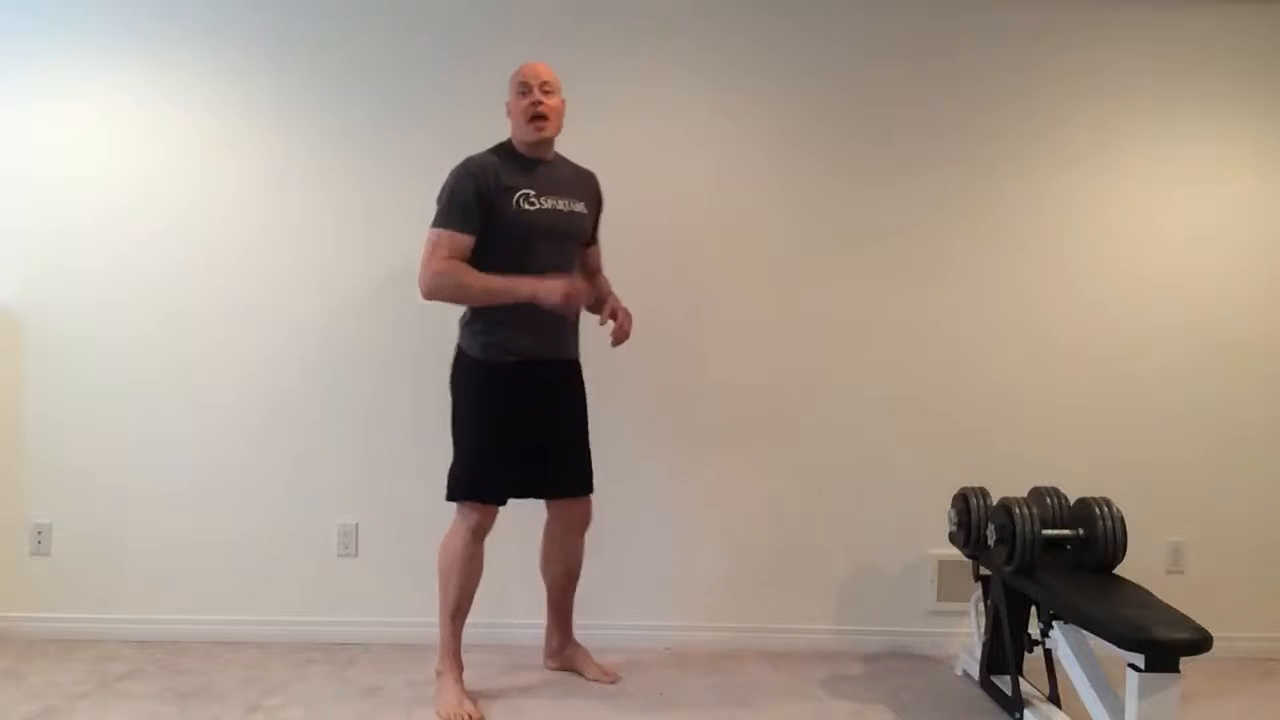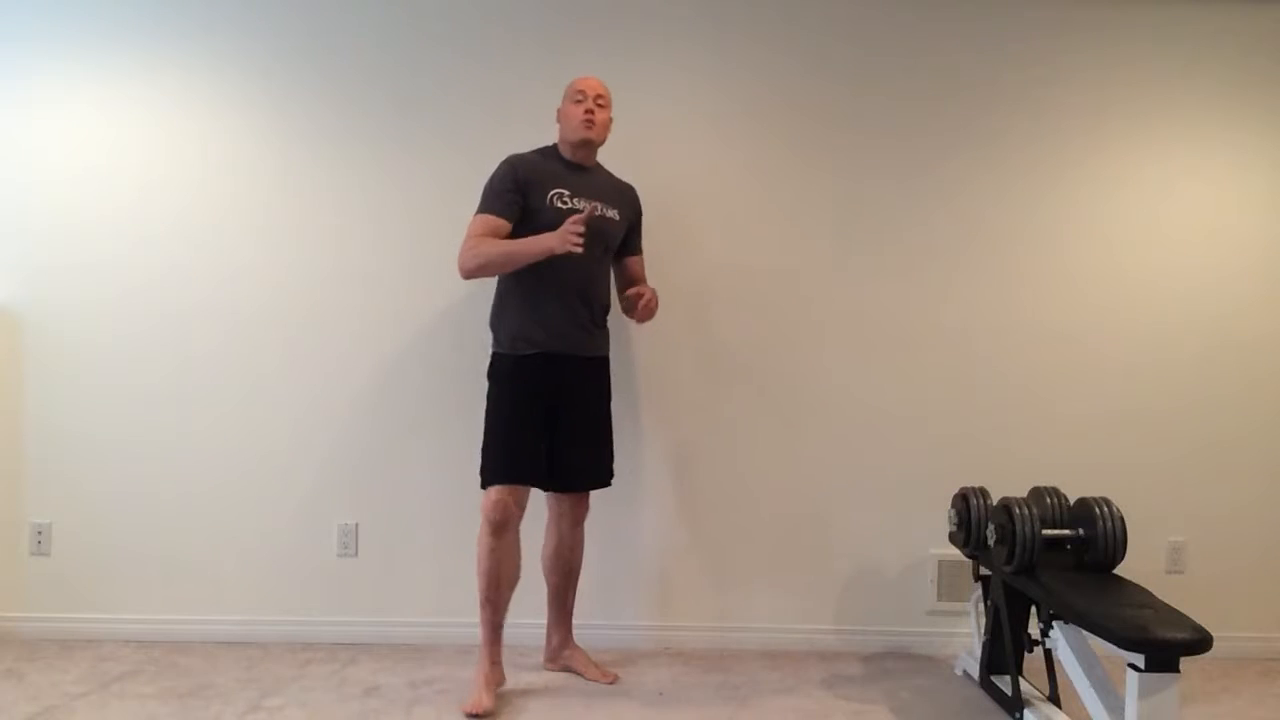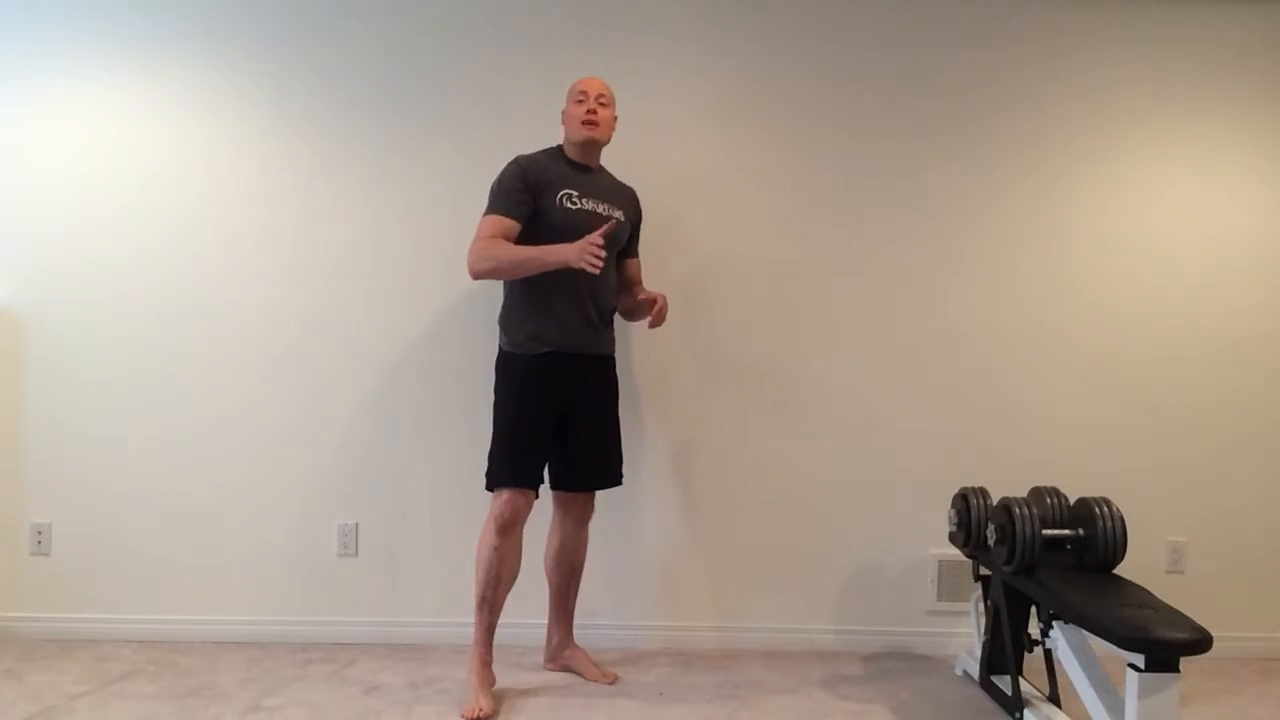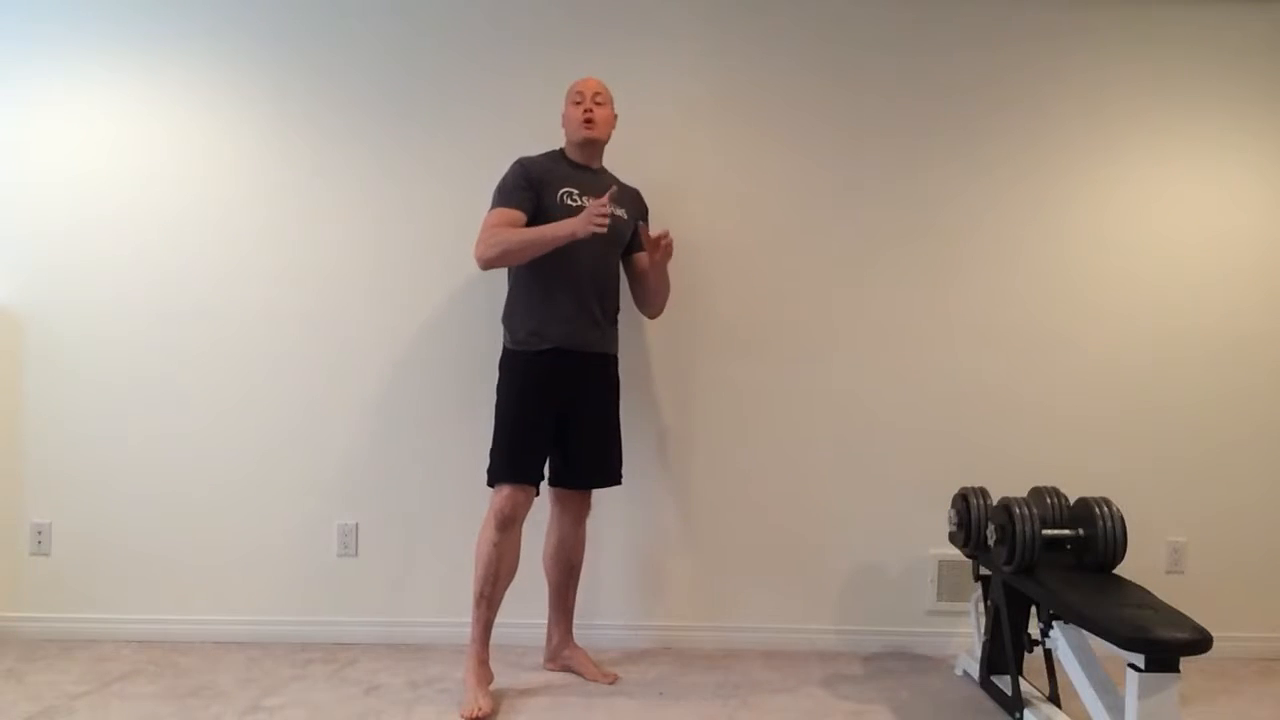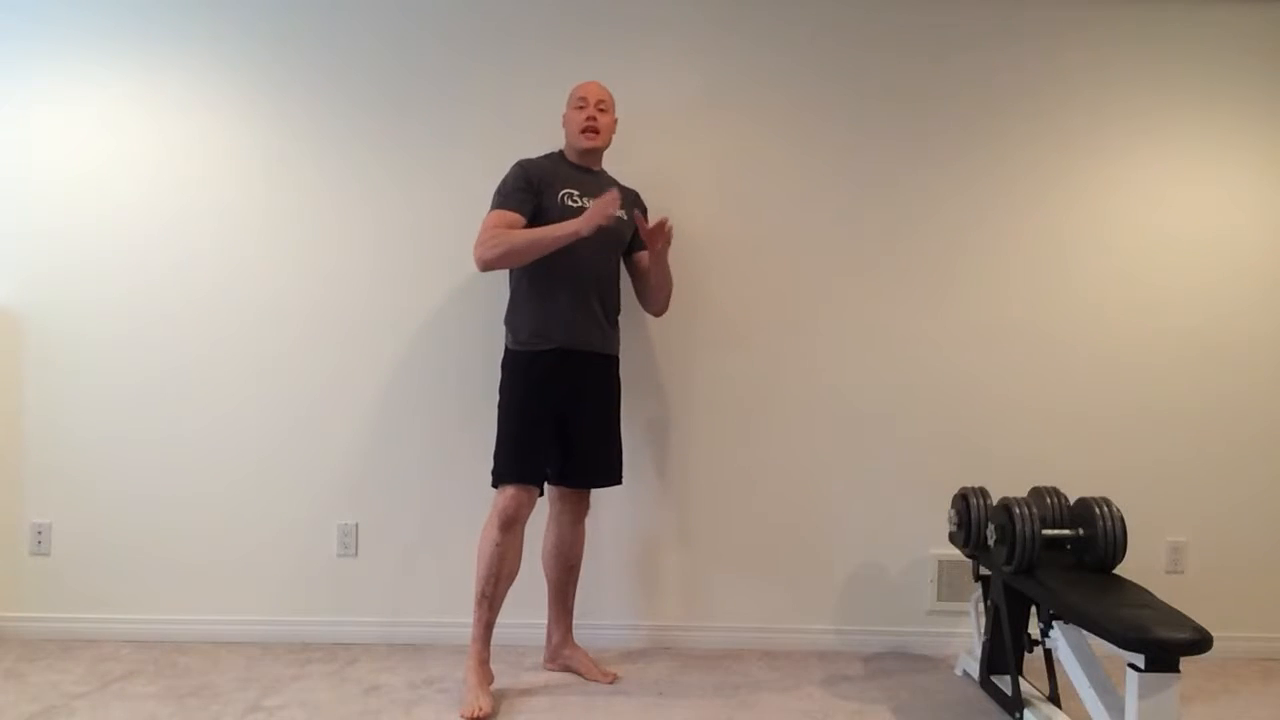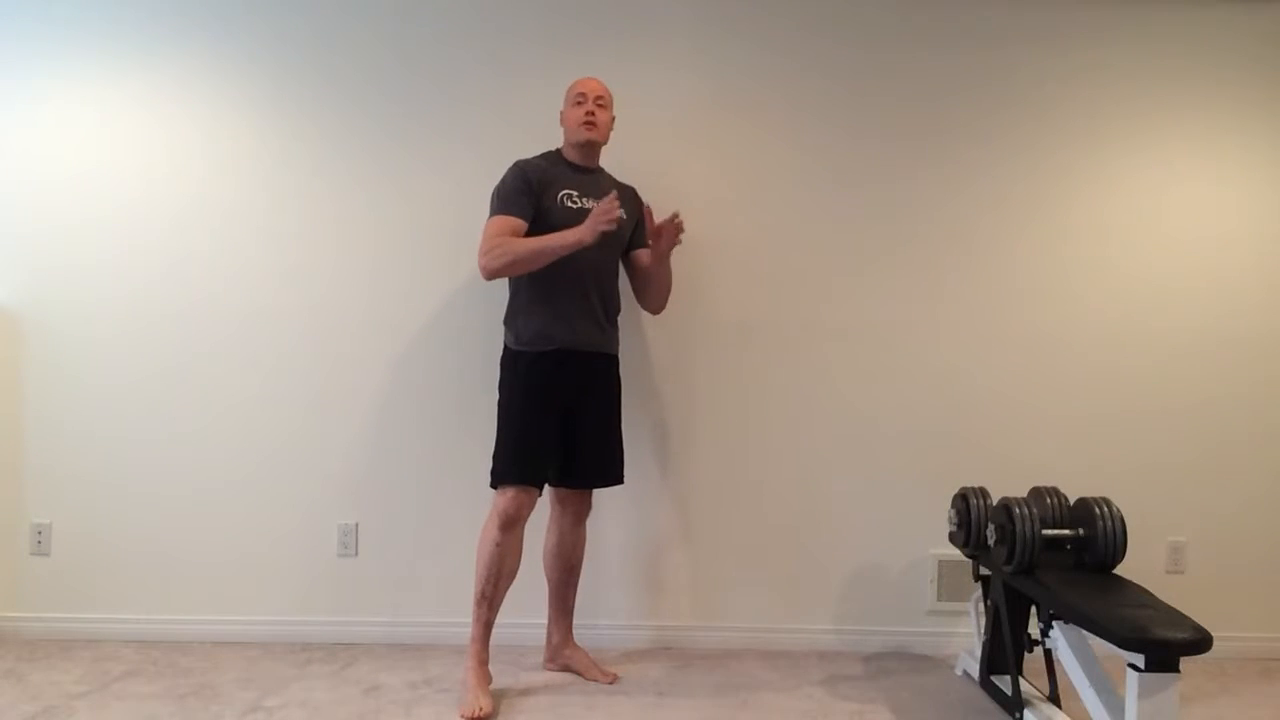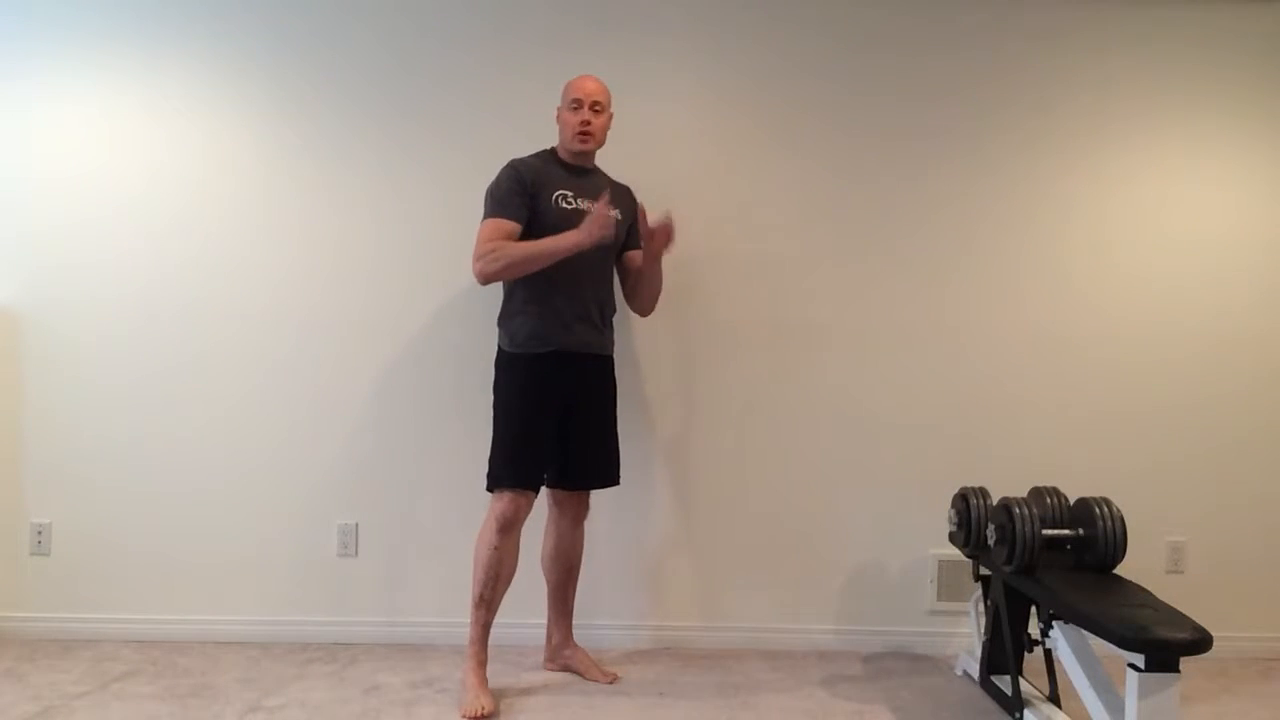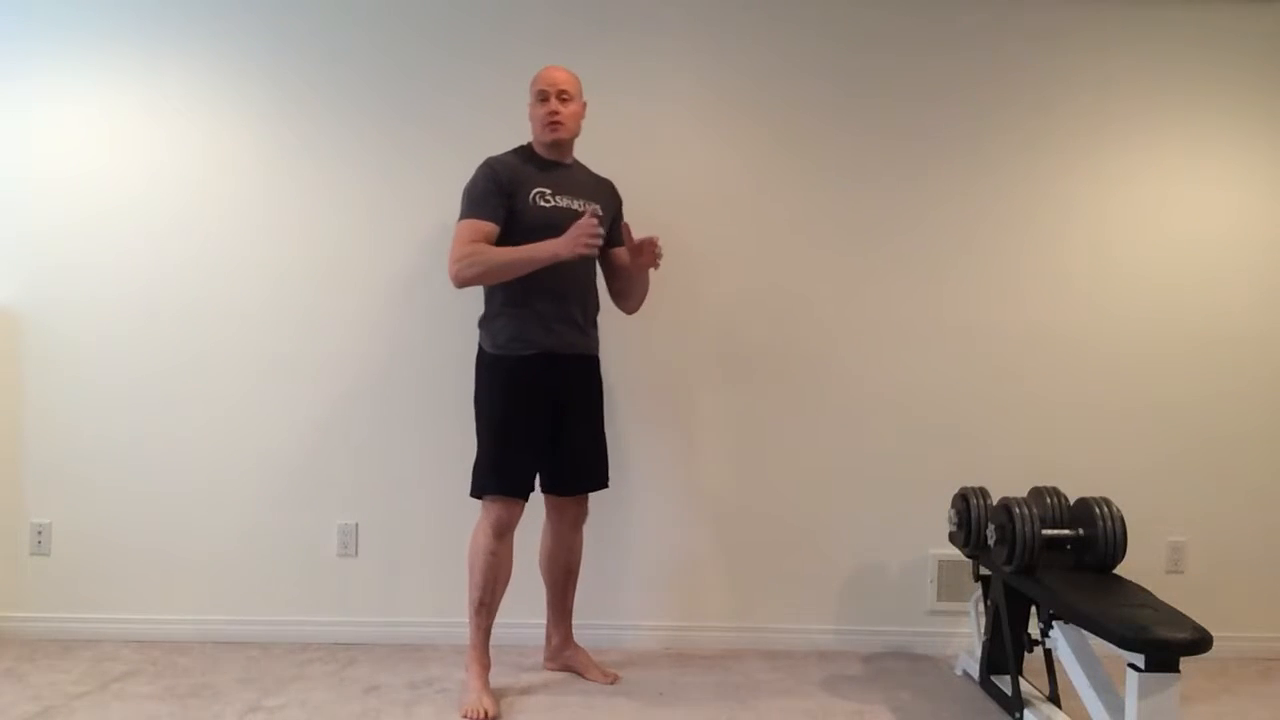
dt=0.4s
person 1, frame 1
left shoulder: (583, 183)
right shoulder: (477, 176)
right elbow: (435, 278)
left wrist: (609, 300)
right wrist: (535, 289)
left hip: (560, 369)
right hip: (491, 370)
left knee: (573, 511)
right knee: (475, 516)
left ankle: (560, 641)
person 1, frame 2
left shoulder: (623, 197)
right shoulder: (521, 172)
left elbow: (629, 281)
right elbow: (470, 260)
left wrist: (644, 297)
right wrist: (552, 240)
left hip: (588, 367)
right hip: (520, 362)
left knee: (572, 507)
right knee: (502, 505)
left ankle: (560, 642)
right ankle: (489, 661)
person 1, frame 3
left shoulder: (624, 198)
right shoulder: (527, 173)
right elbow: (481, 259)
left wrist: (646, 302)
right wrist: (567, 252)
left hip: (595, 367)
right hip: (529, 362)
left knee: (576, 506)
right knee: (510, 507)
left ankle: (560, 642)
right ankle: (480, 662)
person 1, frame 4
left shoulder: (629, 200)
right shoulder: (531, 173)
left elbow: (650, 306)
right elbow: (487, 251)
left wrist: (658, 263)
right wrist: (575, 226)
left hip: (596, 365)
right hip: (532, 359)
left knee: (574, 503)
right knee: (509, 502)
left ankle: (560, 642)
right ankle: (477, 661)
person 1, frame 5
left shoulder: (628, 202)
right shoulder: (531, 175)
left elbow: (655, 303)
right elbow: (486, 251)
left wrist: (659, 254)
right wrist: (578, 225)
left hip: (598, 365)
right hip: (534, 359)
left knee: (572, 501)
right knee: (513, 502)
left ankle: (560, 642)
right ankle: (477, 661)
person 1, frame 6
left shoulder: (627, 199)
right shoulder: (529, 176)
left elbow: (652, 301)
right elbow: (491, 260)
left wrist: (661, 252)
right wrist: (580, 234)
left hip: (598, 365)
right hip: (534, 360)
left knee: (574, 502)
right knee: (512, 503)
left ankle: (560, 641)
right ankle: (476, 660)
person 1, frame 7
left shoulder: (622, 198)
right shoulder: (522, 176)
left elbow: (642, 303)
right elbow: (485, 264)
left wrist: (652, 254)
right wrist: (576, 237)
left hip: (594, 366)
right hip: (529, 361)
left knee: (571, 504)
right knee: (510, 505)
left ankle: (560, 642)
right ankle: (474, 660)
person 1, frame 8
left shoulder: (602, 191)
right shoulder: (499, 174)
left elbow: (627, 300)
right elbow: (462, 266)
left wrist: (638, 265)
right wrist: (557, 247)
left hip: (579, 366)
right hip: (511, 364)
left knee: (569, 507)
right knee: (501, 511)
left ankle: (560, 642)
right ankle: (477, 663)
